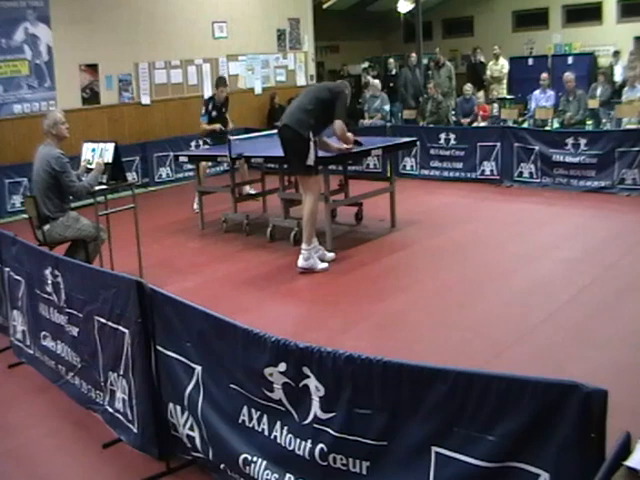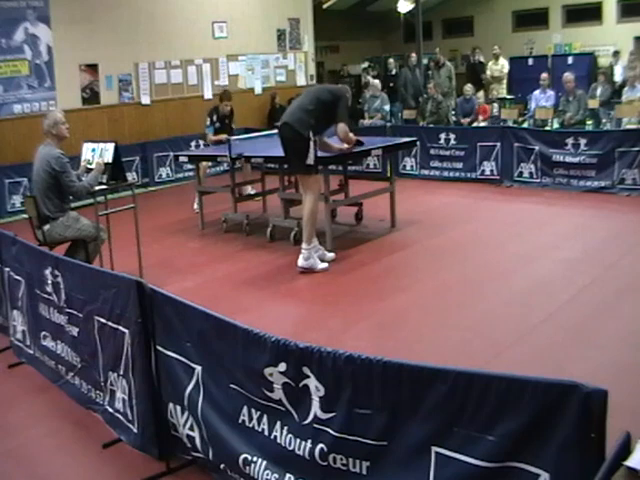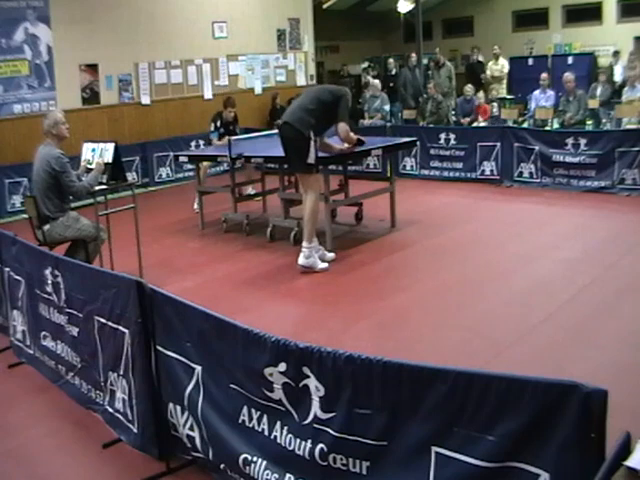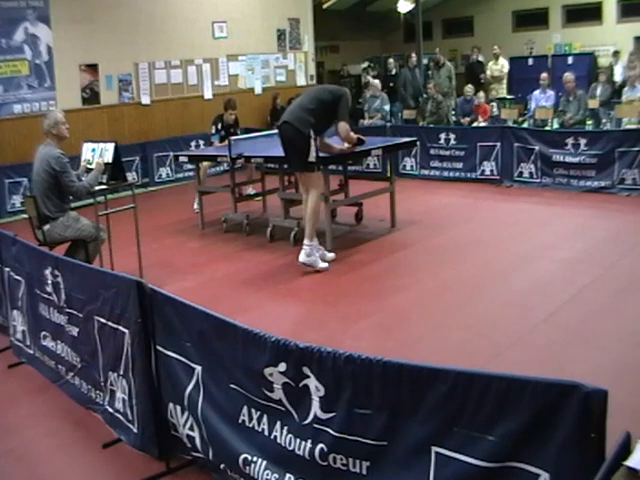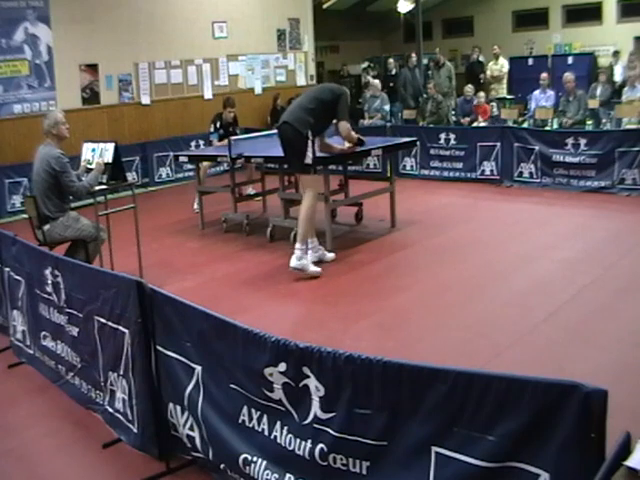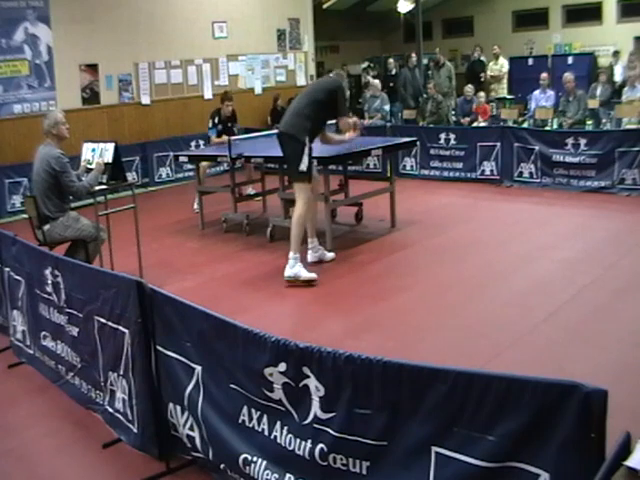
dt=0.2s
person 1, frame 1
left shoulder: (322, 91)
right shoulder: (341, 92)
left elbow: (317, 139)
right elbow: (338, 129)
left wrist: (339, 148)
right wrist: (348, 139)
left hip: (286, 128)
right hip: (299, 130)
left knee: (308, 190)
right knee: (312, 191)
left ankle: (313, 248)
right ankle: (306, 256)
person 1, frame 2
left shoulder: (324, 94)
right shoulder: (342, 95)
left elbow: (319, 142)
right elbow: (342, 133)
left wrist: (341, 148)
right wrist: (351, 139)
left hip: (287, 127)
right hip: (299, 130)
left knee: (308, 190)
right knee: (312, 190)
left ankle: (313, 247)
right ankle: (306, 255)
person 1, frame 3
left shoulder: (324, 95)
right shoulder: (342, 95)
left elbow: (319, 142)
right elbow: (343, 133)
left wrist: (341, 149)
right wrist: (353, 139)
left hip: (287, 127)
right hip: (300, 129)
left knee: (308, 190)
right knee: (313, 190)
left ankle: (313, 247)
right ankle: (307, 253)
person 1, frame 4
left shoulder: (324, 96)
right shoulder: (342, 95)
left elbow: (320, 143)
right elbow: (344, 132)
left wrist: (341, 149)
right wrist: (353, 138)
left hip: (286, 126)
right hip: (299, 129)
left knee: (308, 189)
right knee: (315, 189)
left ankle: (313, 247)
right ankle: (308, 251)
person 1, frame 5
left shoulder: (323, 95)
right shoulder: (341, 93)
left elbow: (320, 144)
right elbow: (344, 131)
left wrist: (342, 149)
right wrist: (354, 138)
left hip: (286, 127)
right hip: (298, 129)
left knee: (309, 189)
right knee: (311, 191)
left ankle: (313, 248)
right ankle: (299, 255)
person 1, frame 6
left shoulder: (321, 88)
right shoulder: (338, 85)
left elbow: (322, 136)
right elbow: (344, 125)
left wrist: (344, 138)
right wrist: (353, 125)
left hip: (288, 131)
right hip: (296, 135)
left knee: (312, 188)
right knee: (303, 197)
left ankle: (314, 248)
right ankle: (293, 264)
person 2, frame 1
left shoulder: (43, 151)
right shoulder: (56, 156)
right elbow: (78, 192)
left wrist: (81, 171)
right wrist: (96, 172)
left hip: (46, 220)
right hip: (55, 224)
left knee: (88, 230)
right knee: (98, 233)
person 2, frame 2
left shoulder: (43, 151)
right shoulder: (56, 156)
right elbow: (78, 192)
left wrist: (81, 172)
right wrist: (96, 172)
left hip: (45, 221)
right hip: (54, 224)
left knee: (87, 230)
right knee: (98, 233)
person 2, frame 3
left shoulder: (43, 151)
right shoulder: (56, 156)
right elbow: (78, 192)
left wrist: (81, 171)
right wrist: (96, 172)
left hip: (45, 220)
right hip: (55, 223)
left knee: (87, 230)
right knee: (98, 233)
person 2, frame 4
left shoulder: (43, 151)
right shoulder: (56, 156)
right elbow: (78, 192)
left wrist: (81, 172)
right wrist: (96, 172)
left hip: (45, 221)
right hip: (54, 224)
left knee: (87, 230)
right knee: (98, 233)
person 2, frame 5
left shoulder: (43, 151)
right shoulder: (56, 156)
right elbow: (77, 192)
left wrist: (81, 172)
right wrist: (96, 172)
left hip: (45, 221)
right hip: (55, 224)
left knee: (87, 230)
right knee: (98, 233)
person 2, frame 6
left shoulder: (43, 151)
right shoulder: (56, 156)
right elbow: (77, 192)
left wrist: (81, 171)
right wrist: (96, 172)
left hip: (45, 220)
right hip: (55, 224)
left knee: (87, 230)
right knee: (98, 233)
person 3, frame 1
left shoulder: (226, 100)
right shoulder: (208, 103)
right elbow: (203, 127)
left wrist: (229, 123)
right wrist: (213, 126)
left hip: (224, 135)
right hip: (211, 138)
right knee: (203, 164)
left ankle: (246, 188)
right ankle: (197, 199)
person 3, frame 2
left shoulder: (230, 110)
right shoulder: (212, 114)
right elbow: (209, 139)
left wrist: (231, 132)
right wrist: (220, 137)
left hip: (228, 142)
right hip: (214, 143)
right knee: (204, 165)
left ankle: (247, 188)
right ankle: (198, 199)
person 3, frame 3
left shoulder: (234, 117)
right shoulder: (216, 120)
right elbow: (214, 143)
right wrist: (223, 142)
right knee: (205, 165)
left ankle: (248, 188)
right ankle: (198, 199)
person 3, frame 4
left shoulder: (235, 120)
right shoulder: (217, 122)
right elbow: (215, 145)
right wrist: (225, 144)
right knee: (205, 165)
left ankle: (248, 189)
right ankle: (198, 199)
person 3, frame 5
left shoulder: (234, 118)
right shoulder: (216, 121)
left elbow: (237, 136)
right elbow: (214, 144)
right wrist: (224, 142)
right knee: (204, 165)
left ankle: (248, 189)
right ankle: (198, 199)
person 3, frame 6
left shoulder: (233, 113)
right shoulder: (214, 116)
left elbow: (235, 132)
right elbow: (212, 140)
left wrist: (233, 136)
right wrist: (222, 139)
right hip: (216, 145)
right knee: (203, 165)
left ankle: (248, 189)
right ankle: (198, 199)
